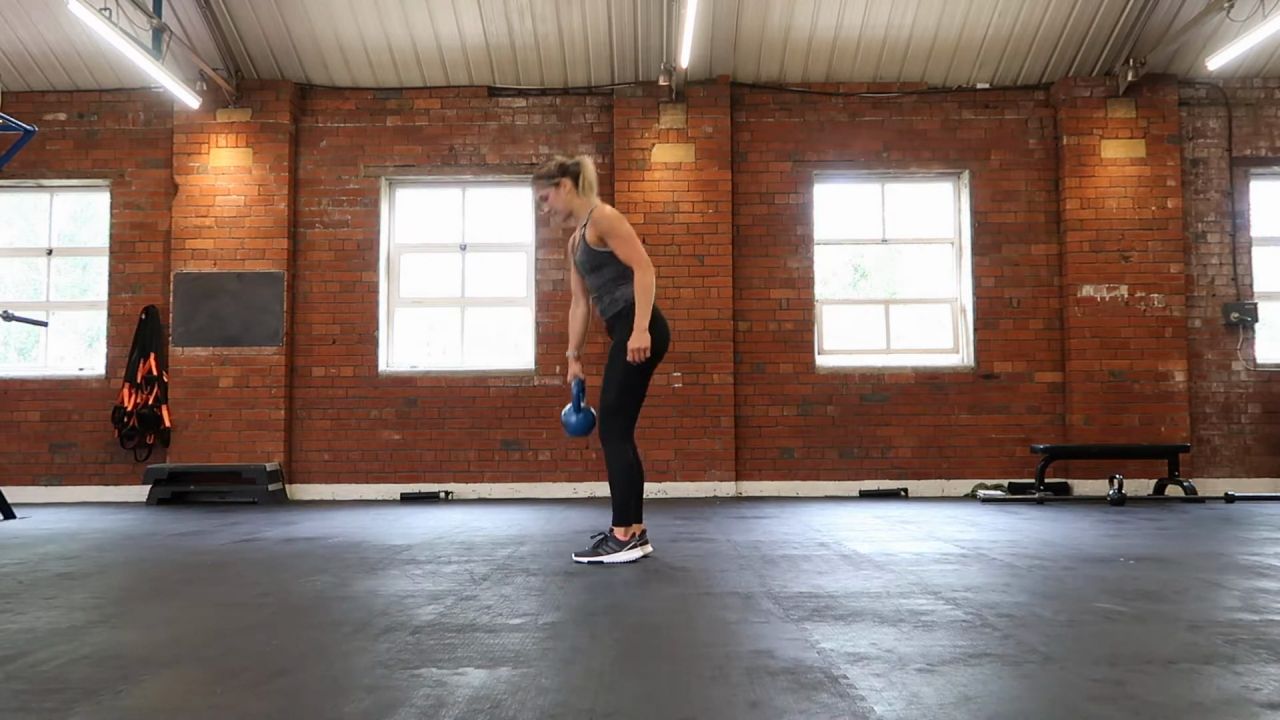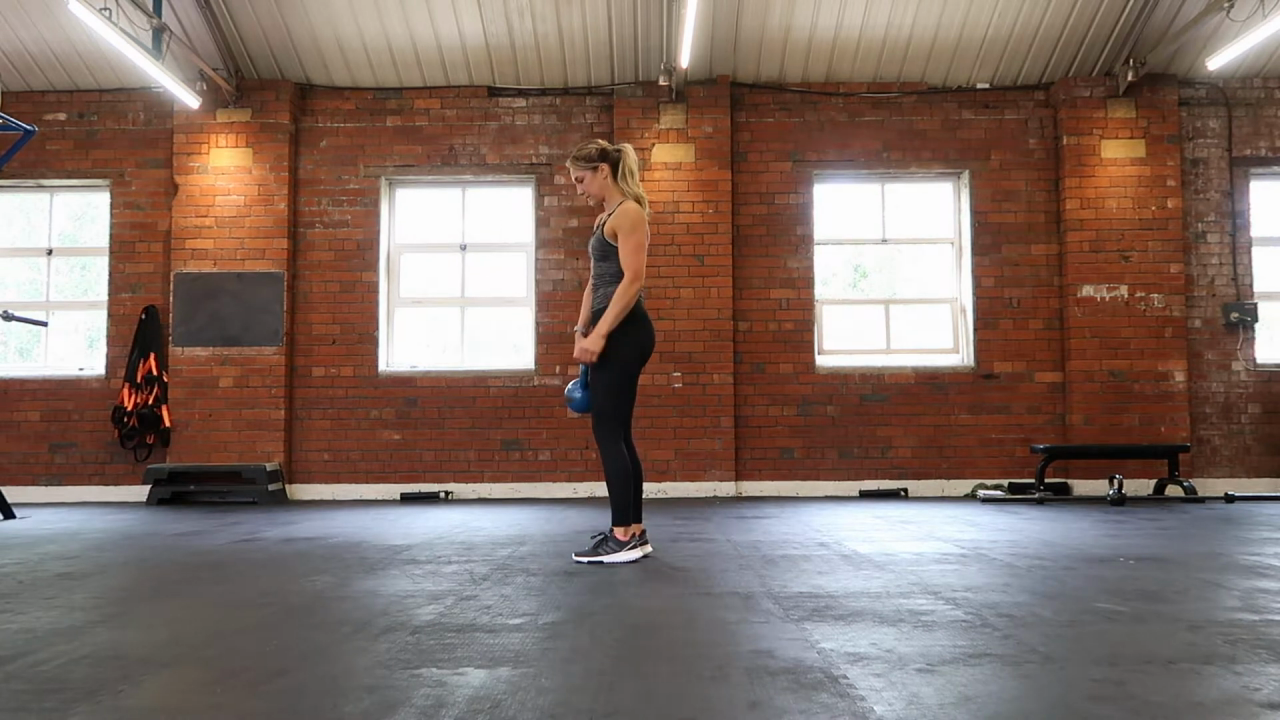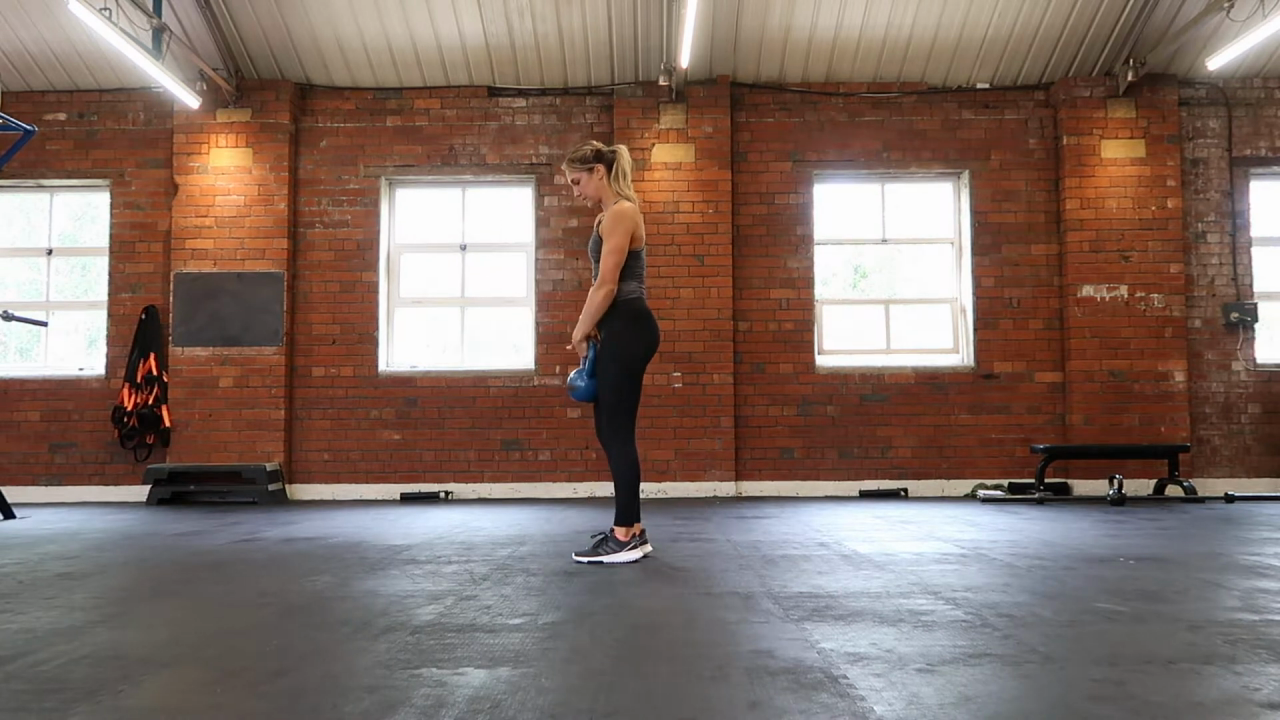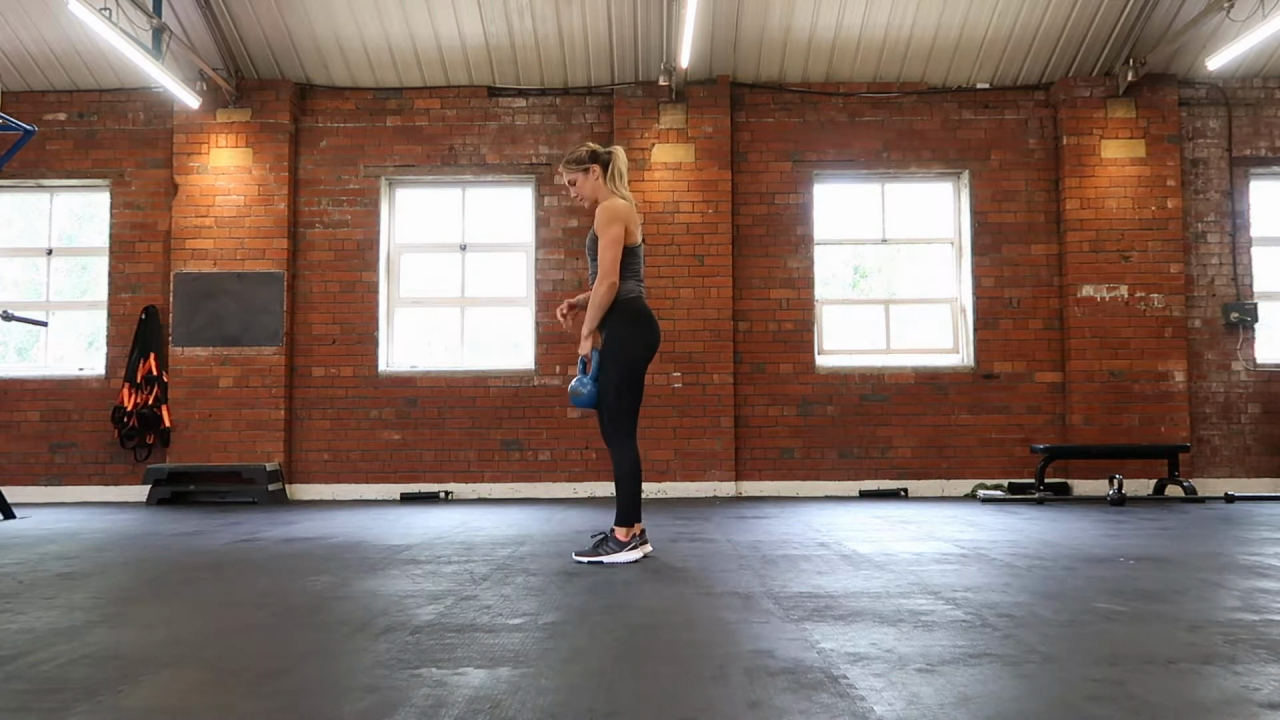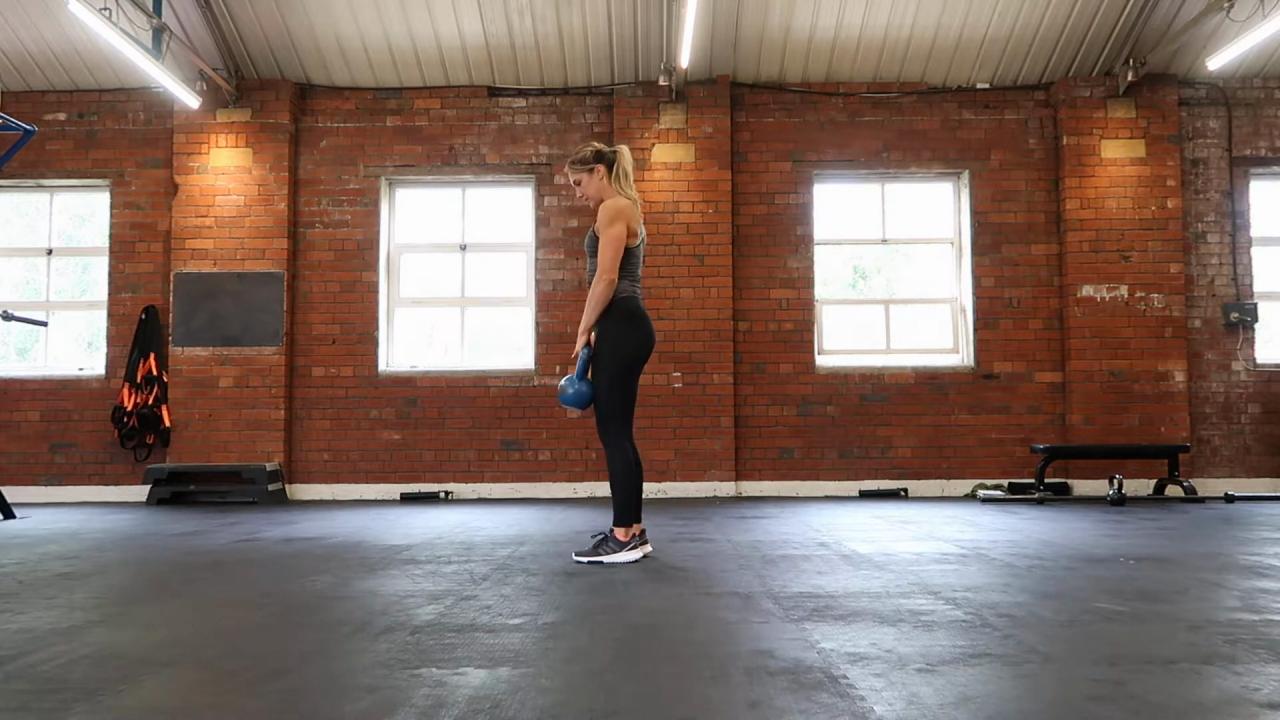
dt=0.4s
person 1, frame 1
left shoulder: (602, 217)
right shoulder: (575, 240)
left elbow: (644, 268)
right elbow: (579, 302)
left wrist: (640, 329)
right wrist: (573, 357)
left hip: (639, 330)
right hip: (624, 332)
left knee: (612, 430)
right knee: (617, 431)
left ankle: (624, 537)
right ankle: (634, 530)
person 1, frame 2
left shoulder: (628, 213)
right shoulder: (606, 217)
left elbow: (632, 280)
left wrist: (598, 334)
right wrist: (581, 331)
left hip: (622, 333)
right hip: (615, 332)
left knee: (607, 432)
right knee: (617, 434)
left ankle: (623, 537)
right ankle: (634, 531)
person 1, frame 3
left shoulder: (622, 213)
right shoulder: (606, 217)
left elbow: (609, 285)
left wrist: (580, 332)
right wrist: (585, 328)
left hip: (628, 330)
right hip: (618, 331)
left knee: (617, 432)
right knee: (609, 432)
left ankle: (625, 537)
right ankle: (632, 530)
person 1, frame 4
left shoulder: (612, 209)
right shoulder: (613, 212)
left elbow: (610, 280)
left wrist: (587, 331)
right wrist: (580, 303)
left hip: (628, 329)
right hip: (622, 329)
left knee: (619, 432)
right knee: (616, 431)
left ankle: (625, 537)
right ankle: (633, 530)
person 1, frame 5
left shoulder: (613, 208)
right shoulder: (626, 211)
left elbow: (606, 278)
left wrist: (583, 330)
right wrist: (595, 329)
left hip: (620, 329)
right hip: (627, 327)
left knee: (613, 432)
right knee: (618, 432)
left ankle: (623, 538)
right ankle: (633, 531)
